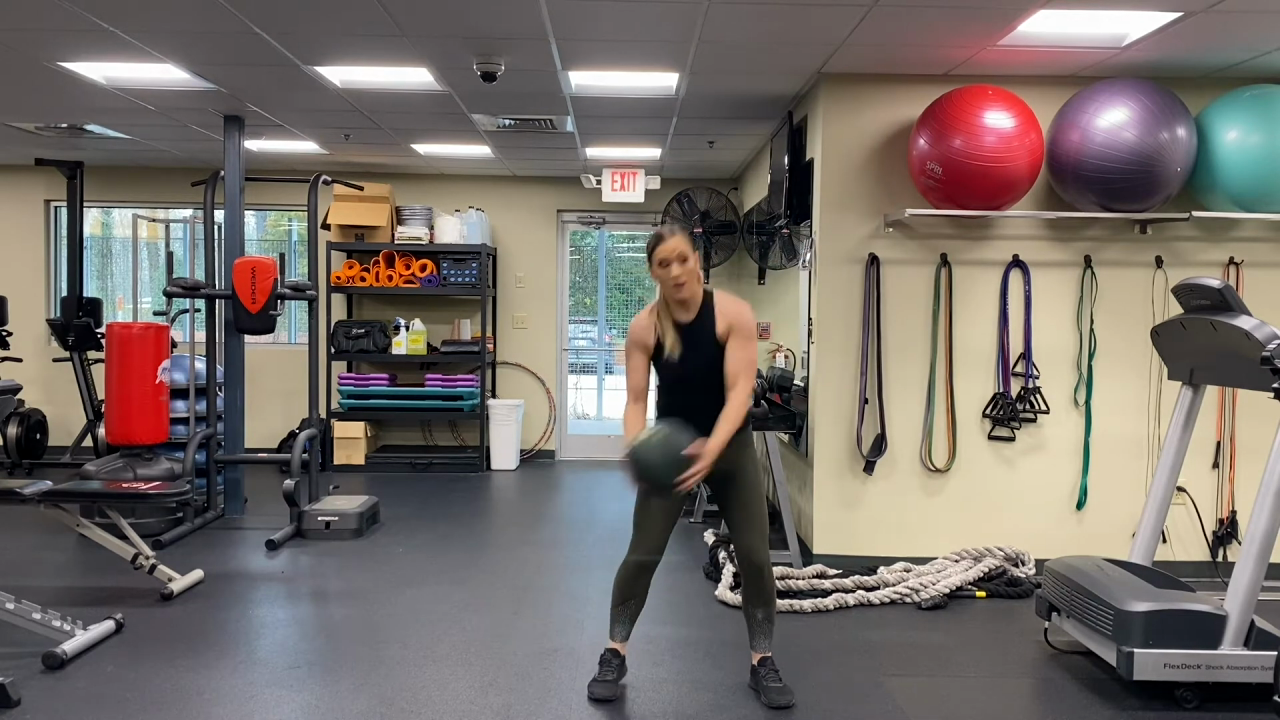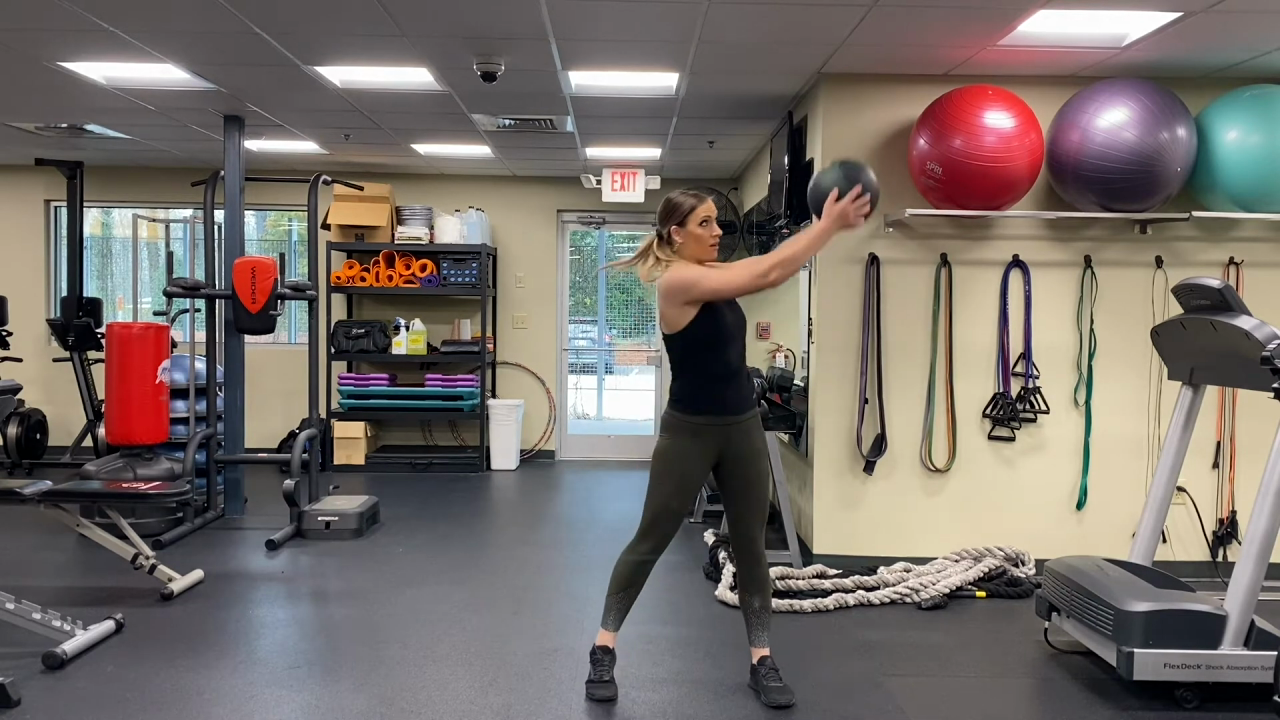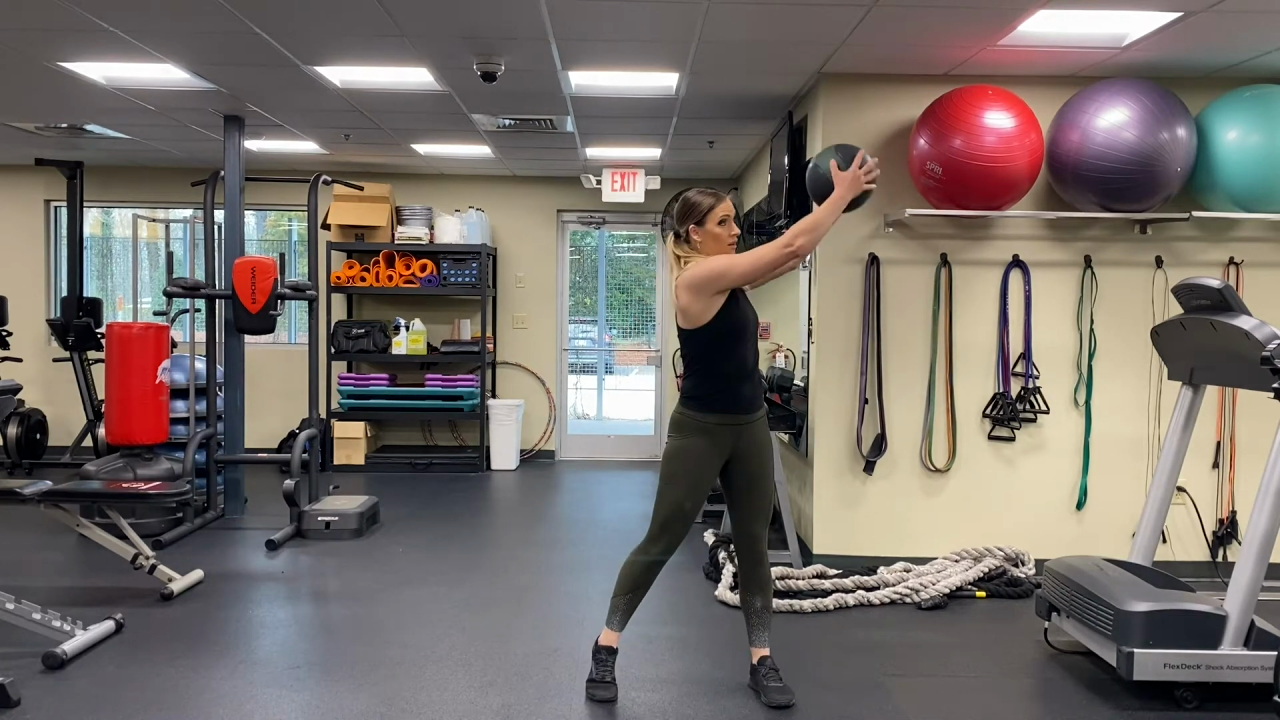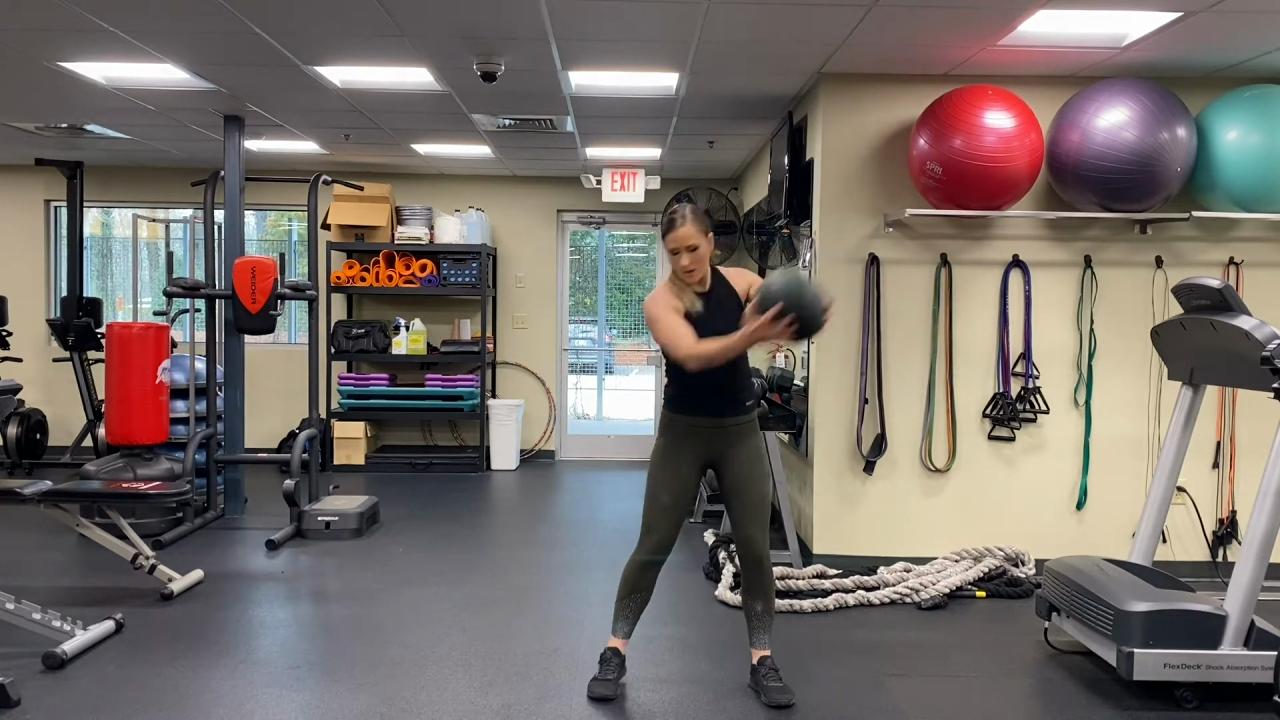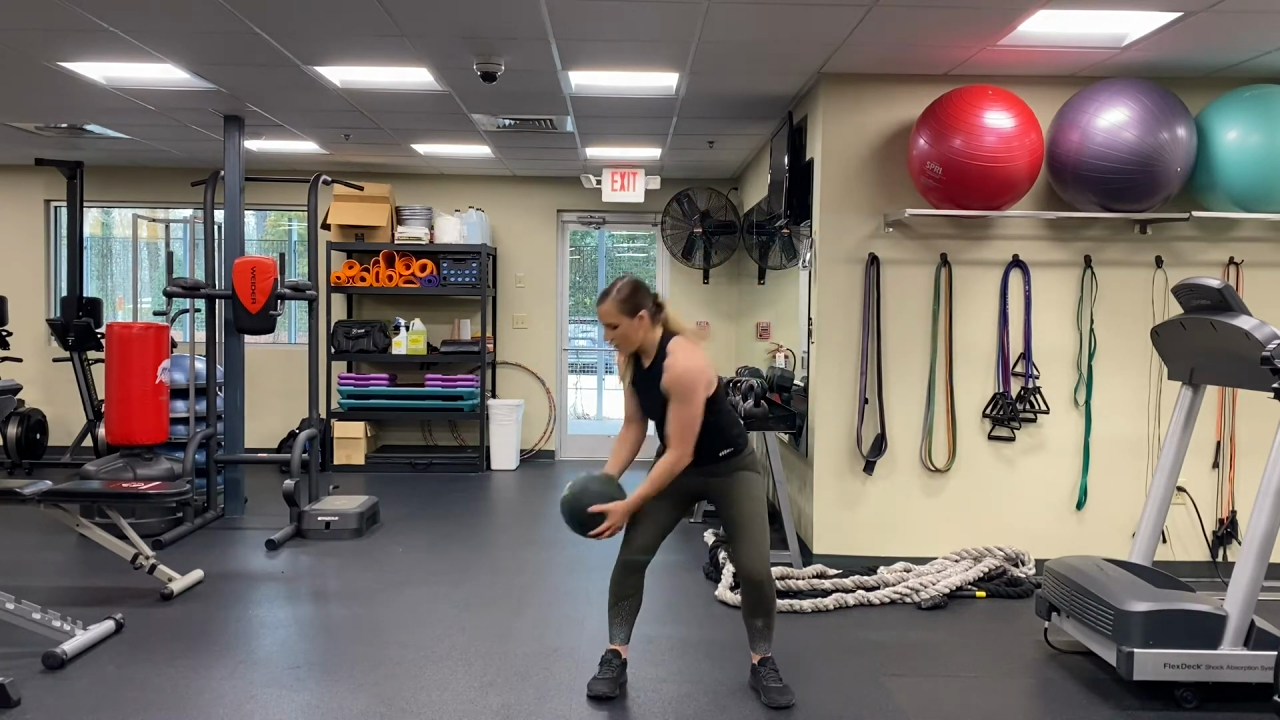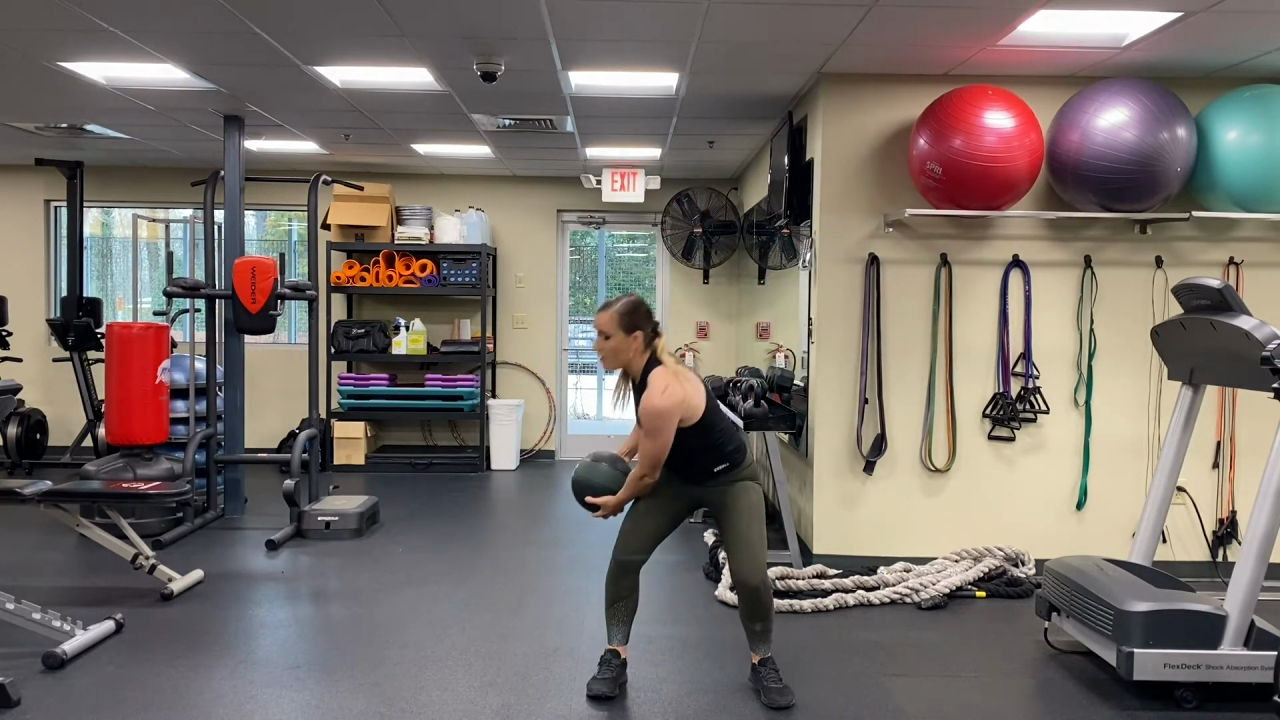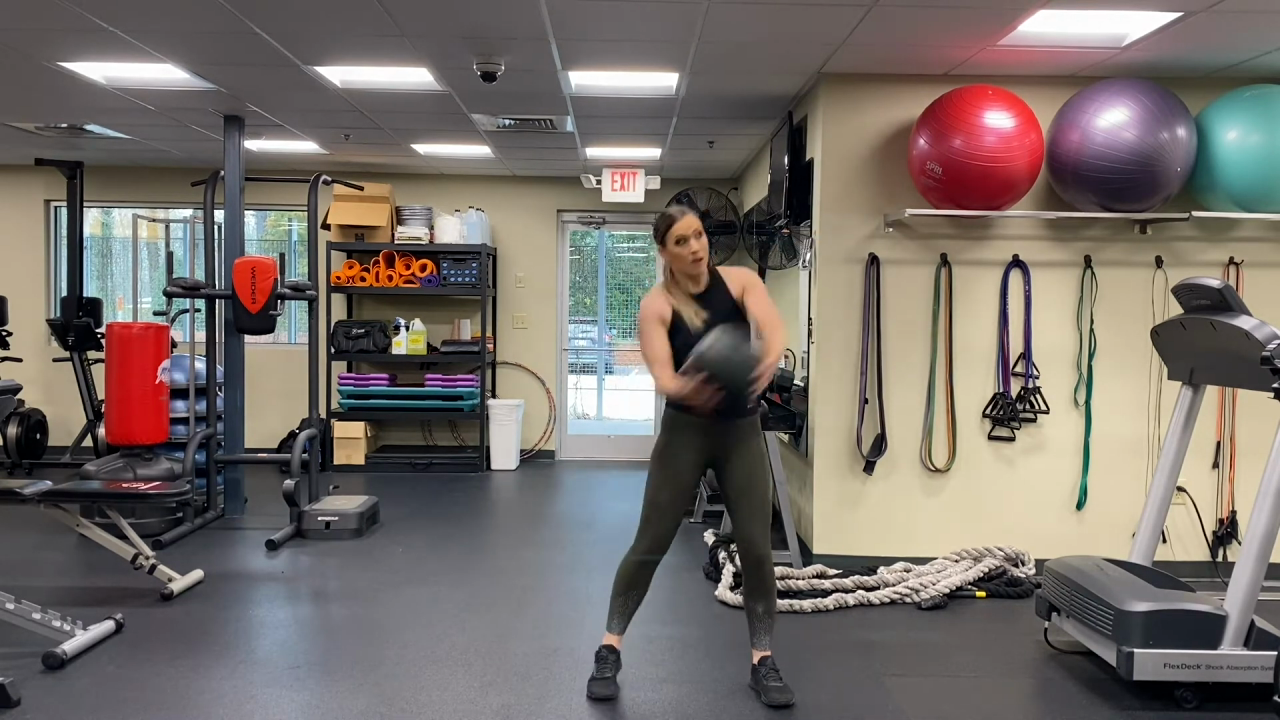
dt=0.3s
person 1, frame 1
left shoulder: (732, 312)
right shoulder: (645, 326)
left elbow: (740, 392)
right elbow: (636, 401)
left wrist: (714, 447)
right wrist: (636, 447)
left hip: (730, 446)
left knee: (755, 557)
right knee: (643, 555)
left ankle: (762, 660)
right ankle: (614, 653)
person 1, frame 2
left shoulder: (713, 274)
right shoulder: (679, 281)
left elbow: (775, 267)
right elbow: (766, 272)
left wrist: (831, 223)
right wrist: (829, 223)
left hip: (742, 426)
right hip: (690, 430)
left knee: (751, 545)
right knee: (650, 541)
left ankle: (761, 659)
right ankle: (603, 648)
person 1, frame 3
left shoulder: (725, 273)
right shoulder: (700, 276)
left elbow: (788, 255)
right elbow: (788, 246)
left wrist: (840, 198)
right wrist: (841, 194)
left hip: (749, 426)
right hip: (700, 429)
left knee: (754, 545)
right knee: (661, 543)
left ankle: (761, 659)
right ankle: (606, 646)
person 1, frame 4
left shoulder: (740, 281)
right shoulder: (660, 301)
left elbow: (786, 306)
right elbow: (693, 355)
right wrist: (746, 336)
left hip: (738, 432)
right hip: (683, 432)
left knee: (755, 548)
right knee: (653, 548)
left ankle: (762, 661)
right ankle: (614, 653)
person 1, frame 5
left shoulder: (682, 363)
right shoulder: (631, 362)
left elbow: (679, 455)
right elbow: (635, 427)
left wrist: (626, 507)
right wrist: (605, 481)
left hip: (731, 467)
right hip: (677, 468)
left knee: (754, 570)
right knee: (631, 555)
left ankle: (762, 661)
right ankle: (616, 655)
person 1, frame 6
left shoulder: (664, 391)
right shoulder: (637, 370)
left elbow: (655, 462)
left wrist: (616, 502)
right wrist: (621, 456)
left hip: (729, 478)
right hip: (676, 474)
left knee: (751, 577)
right knee: (625, 558)
left ankle: (763, 662)
right ankle: (615, 657)
person 1, frame 7
left shoulder: (739, 280)
right shoulder: (656, 304)
left elbow: (773, 329)
right elbow: (661, 377)
left wrist: (767, 361)
right wrist: (685, 389)
left hip: (740, 431)
right hip: (683, 429)
left knee: (756, 549)
right knee: (649, 546)
left ankle: (762, 660)
right ankle: (610, 649)
